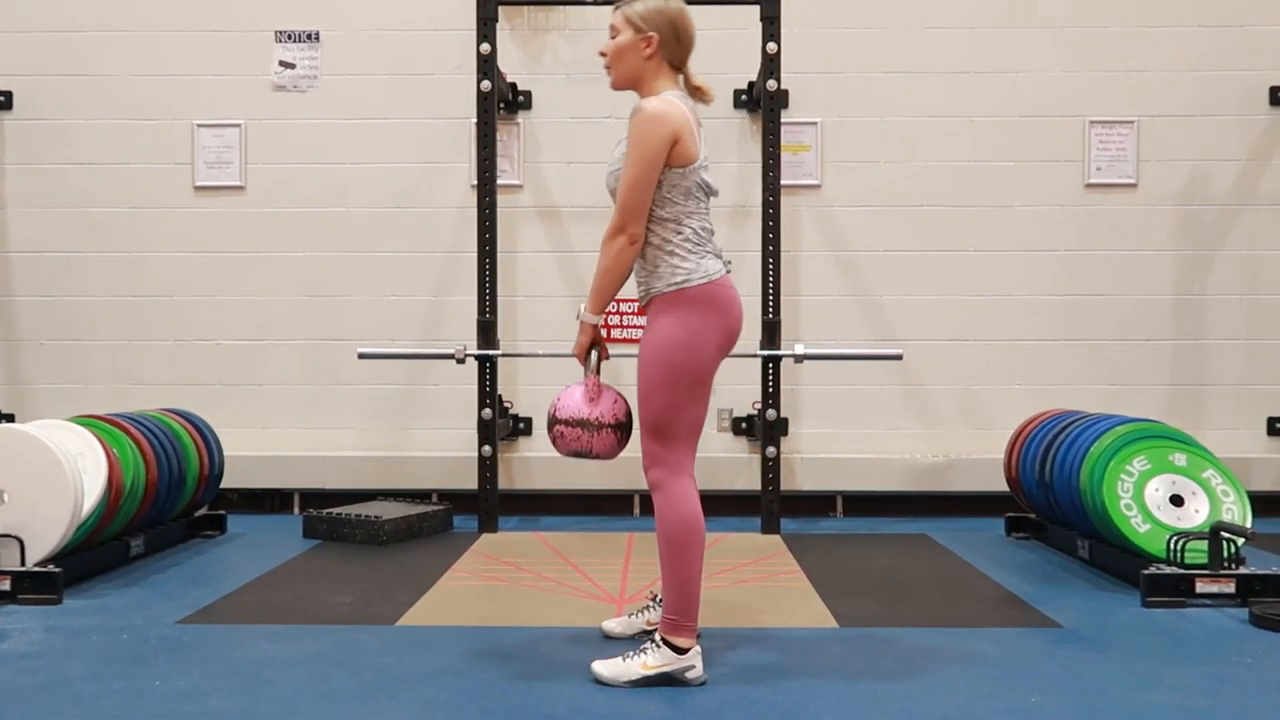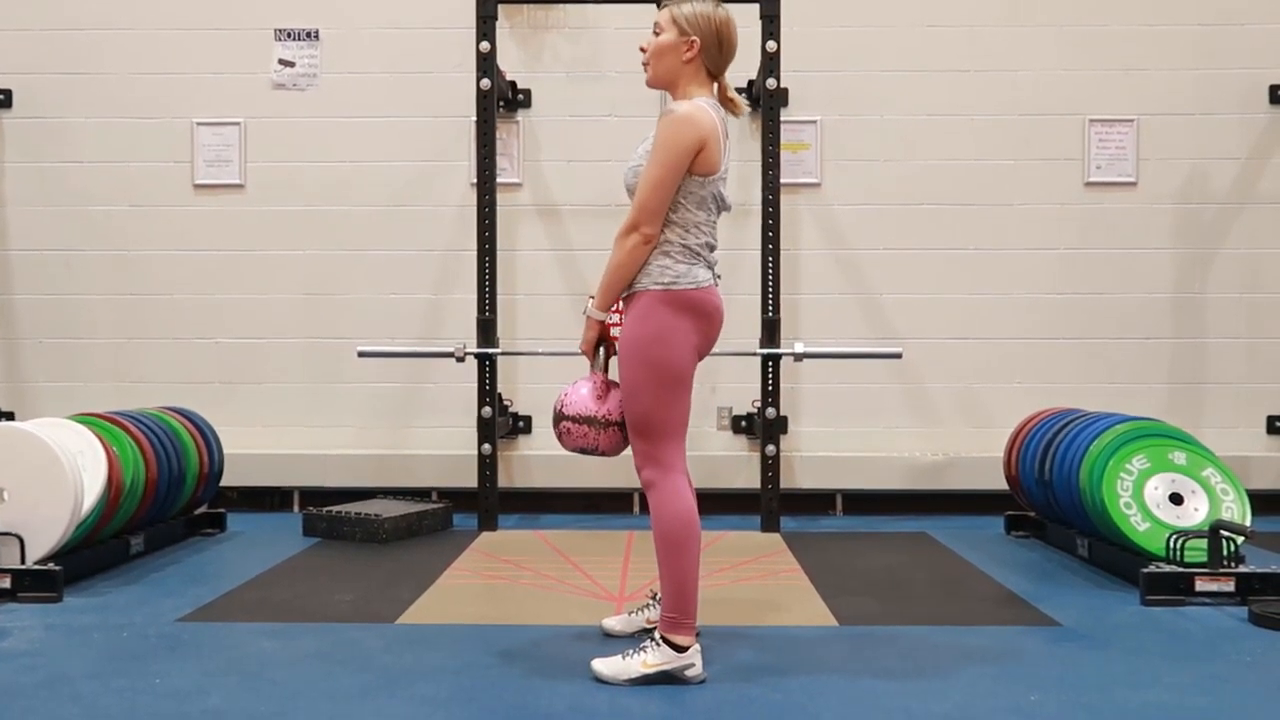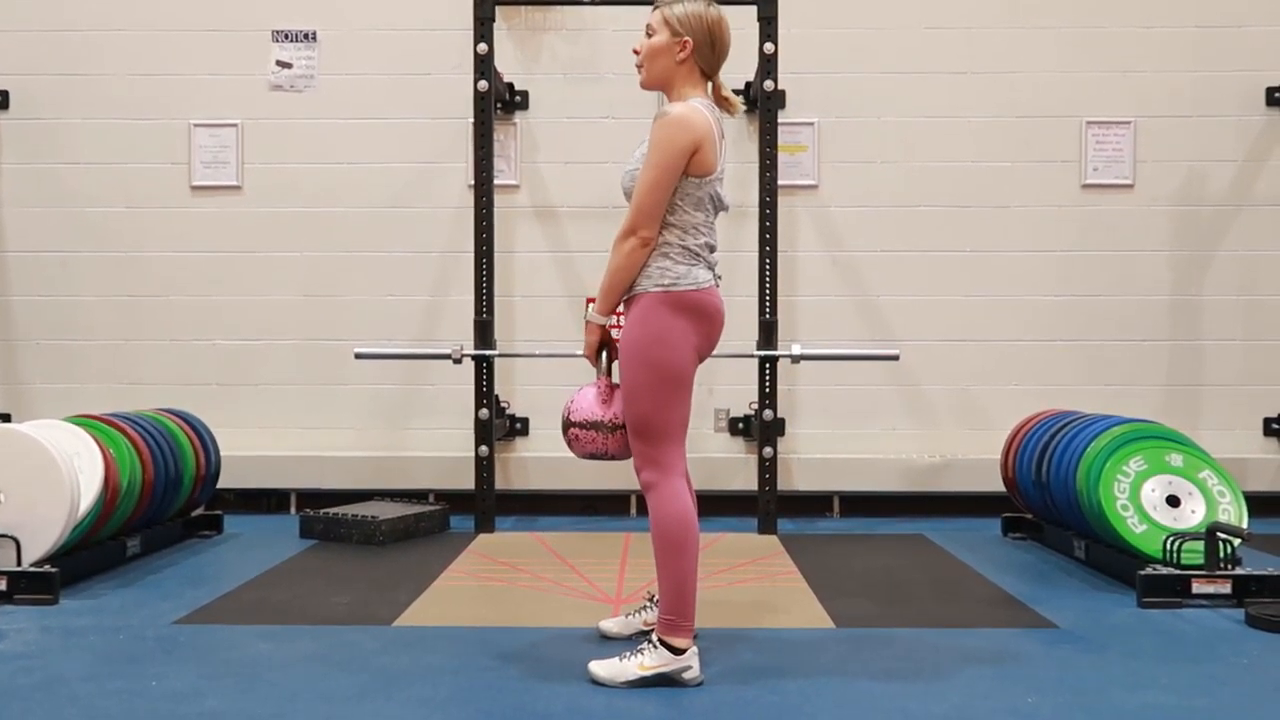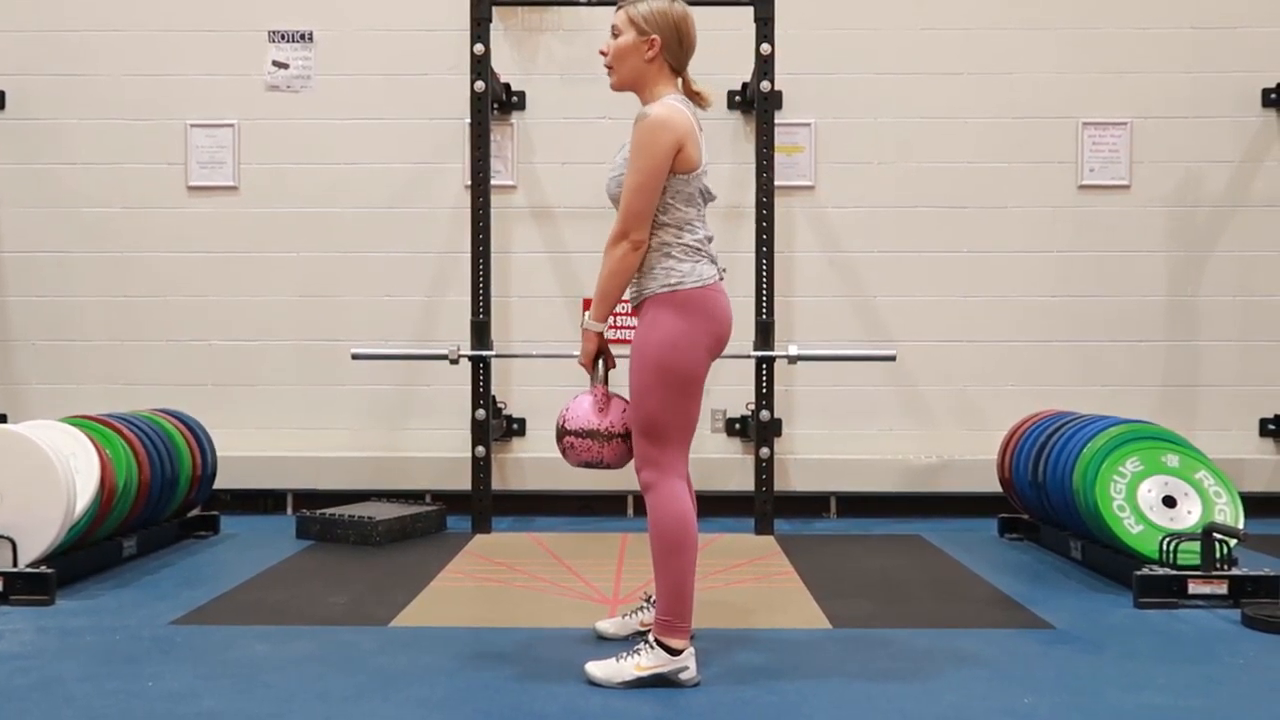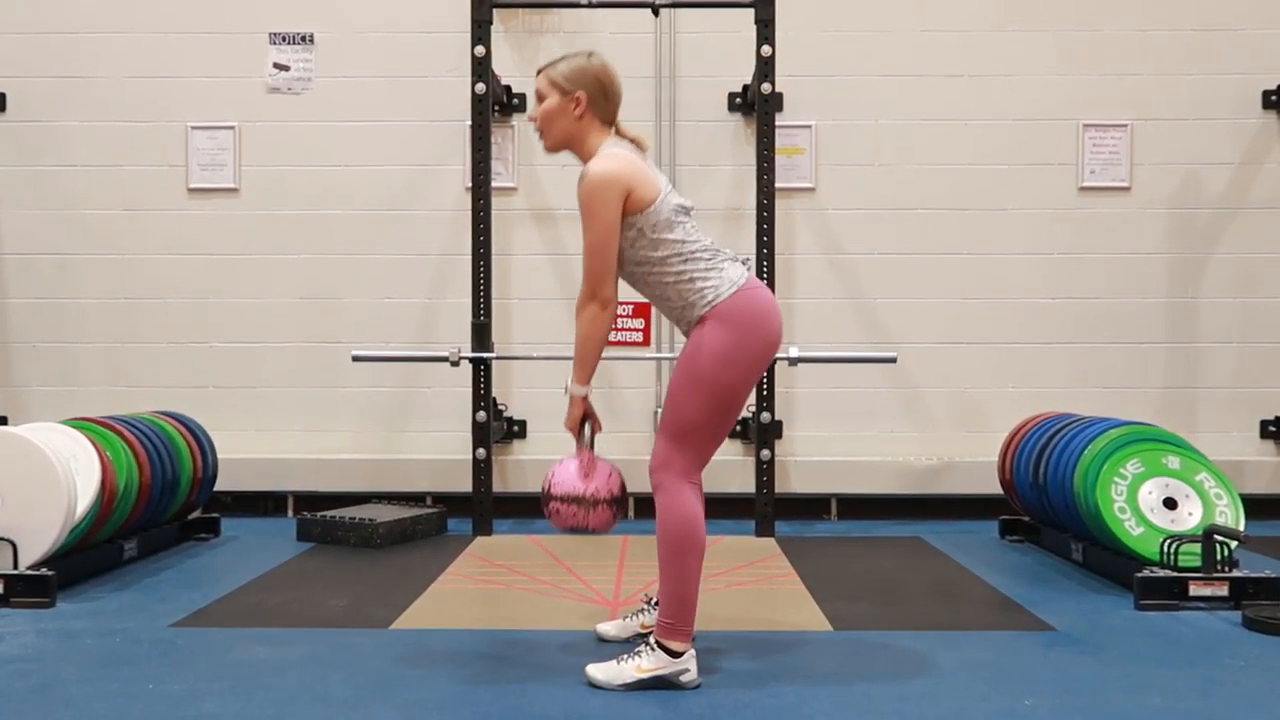
dt=0.3s
person 1, frame 1
left shoulder: (655, 111)
right shoulder: (667, 112)
left elbow: (625, 234)
right elbow: (639, 230)
left wrist: (589, 318)
right wrist: (599, 315)
left hip: (687, 306)
right hip: (697, 301)
left knee: (666, 469)
right knee: (667, 464)
left ankle: (678, 647)
right ankle: (672, 604)
person 1, frame 2
left shoulder: (686, 116)
right shoulder: (703, 118)
left elbow: (640, 230)
left wrist: (596, 310)
right wrist: (613, 309)
left hip: (666, 305)
right hip: (682, 301)
left knee: (660, 469)
right knee: (662, 465)
left ankle: (678, 645)
right ankle: (673, 604)
person 1, frame 3
left shoulder: (680, 119)
right shoulder: (696, 118)
left elbow: (639, 235)
left wrist: (597, 316)
right wrist: (614, 313)
left hip: (665, 308)
right hip: (681, 304)
left knee: (659, 471)
right knee: (662, 466)
left ankle: (675, 646)
right ankle: (670, 605)
person 1, frame 4
left shoulder: (658, 119)
right shoulder: (670, 115)
left elbow: (629, 240)
left wrist: (593, 326)
right wrist: (602, 324)
left hip: (677, 308)
right hip: (686, 304)
left knee: (660, 471)
right knee: (662, 467)
left ankle: (671, 649)
right ankle: (666, 607)
person 1, frame 5
left shoulder: (602, 172)
right shoulder: (615, 162)
left elbow: (596, 300)
right elbow: (600, 295)
left wrist: (578, 391)
right wrist: (583, 388)
left hip: (732, 321)
right hip: (738, 313)
left knee: (673, 473)
right knee: (675, 470)
left ankle: (672, 650)
right ankle: (667, 607)
